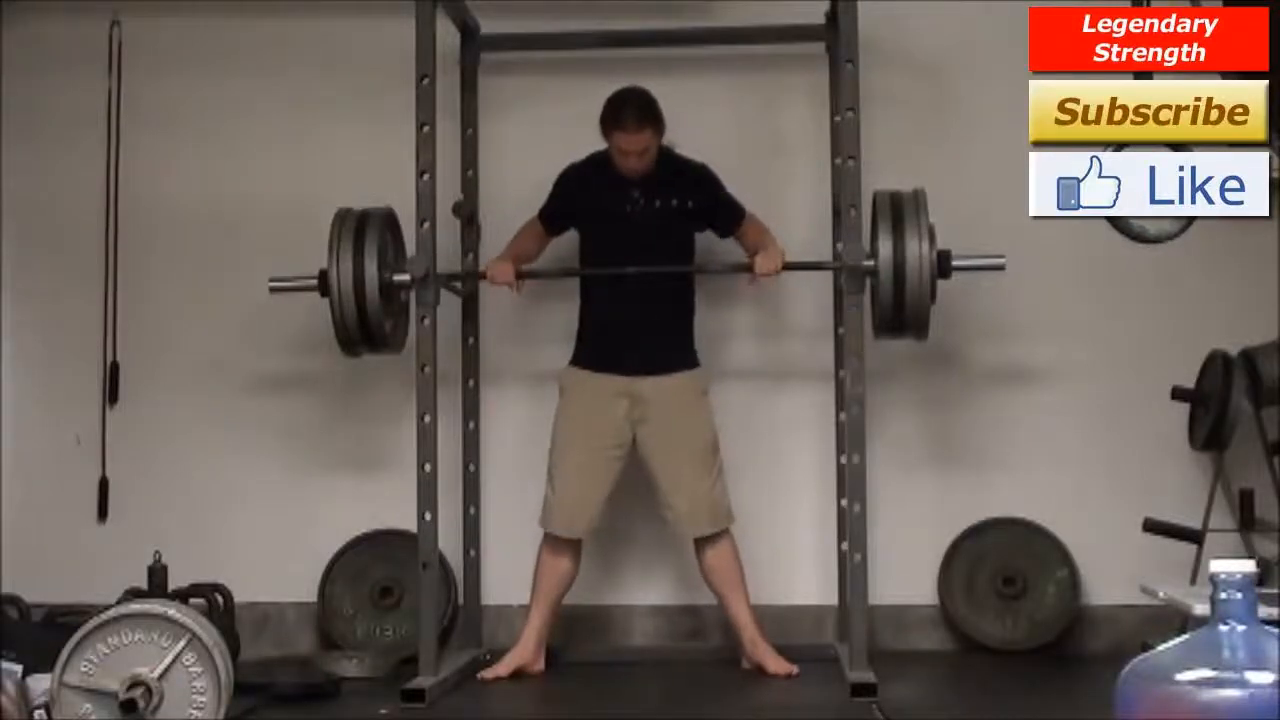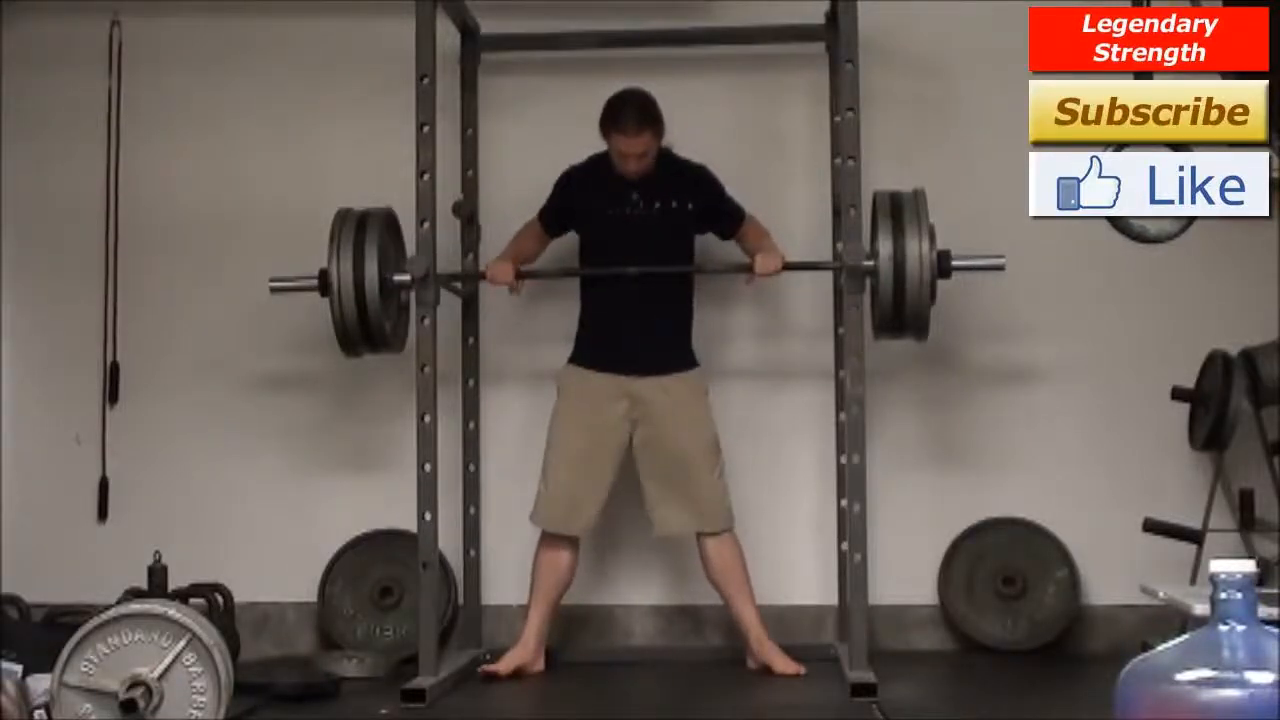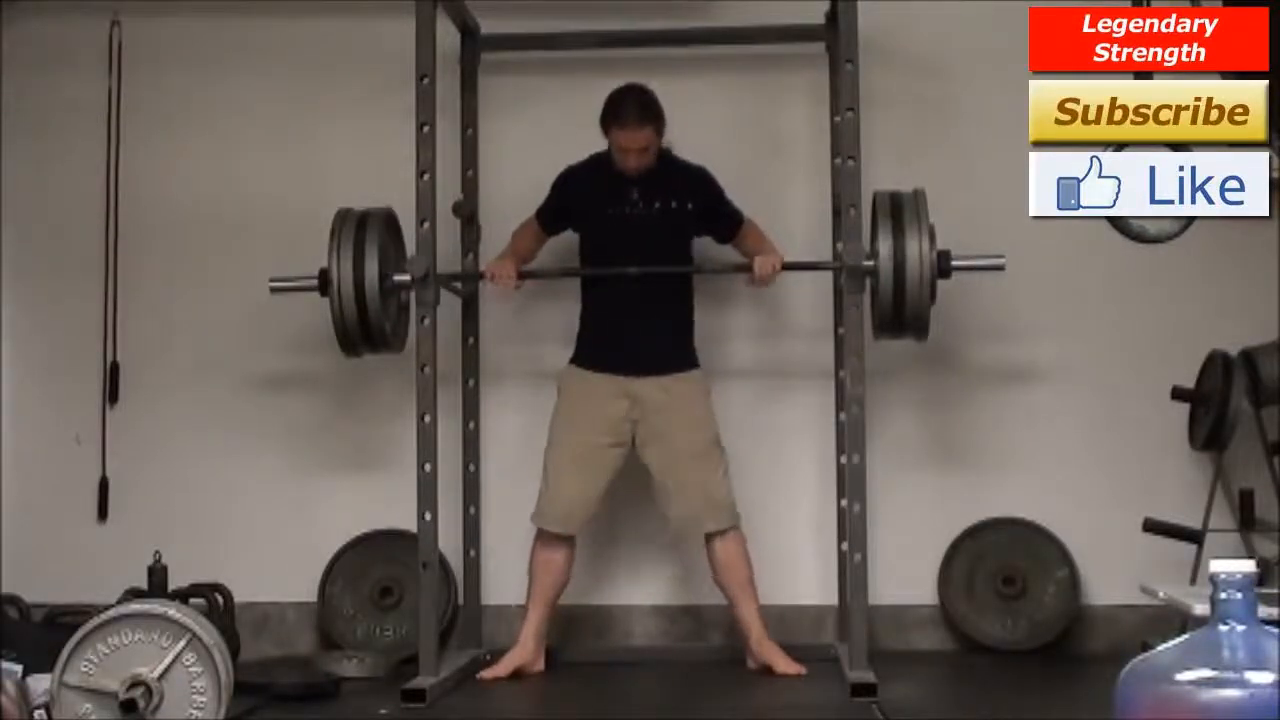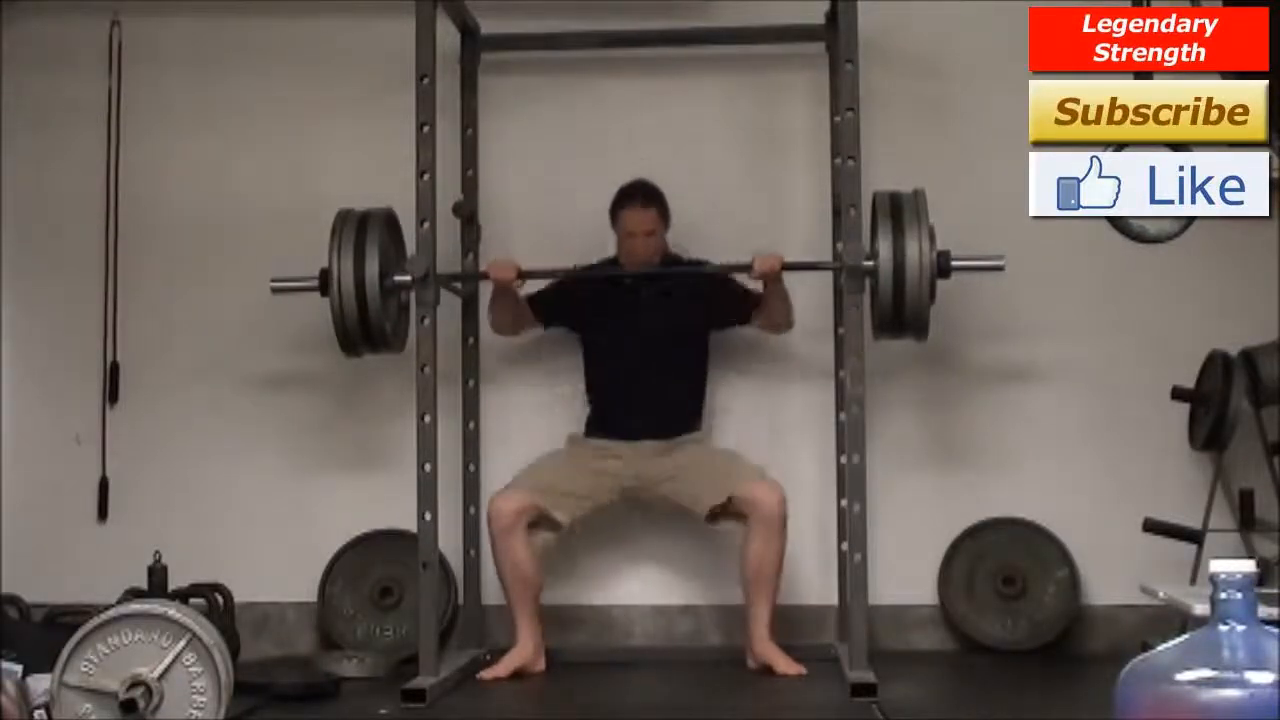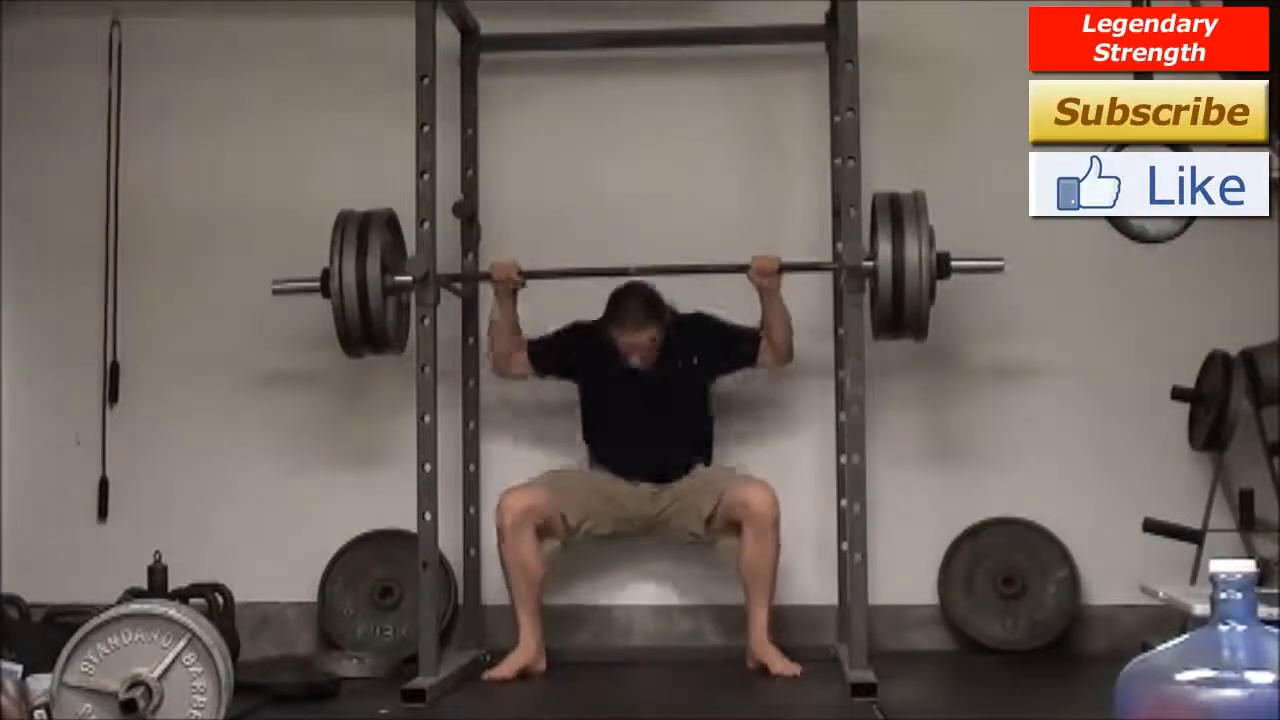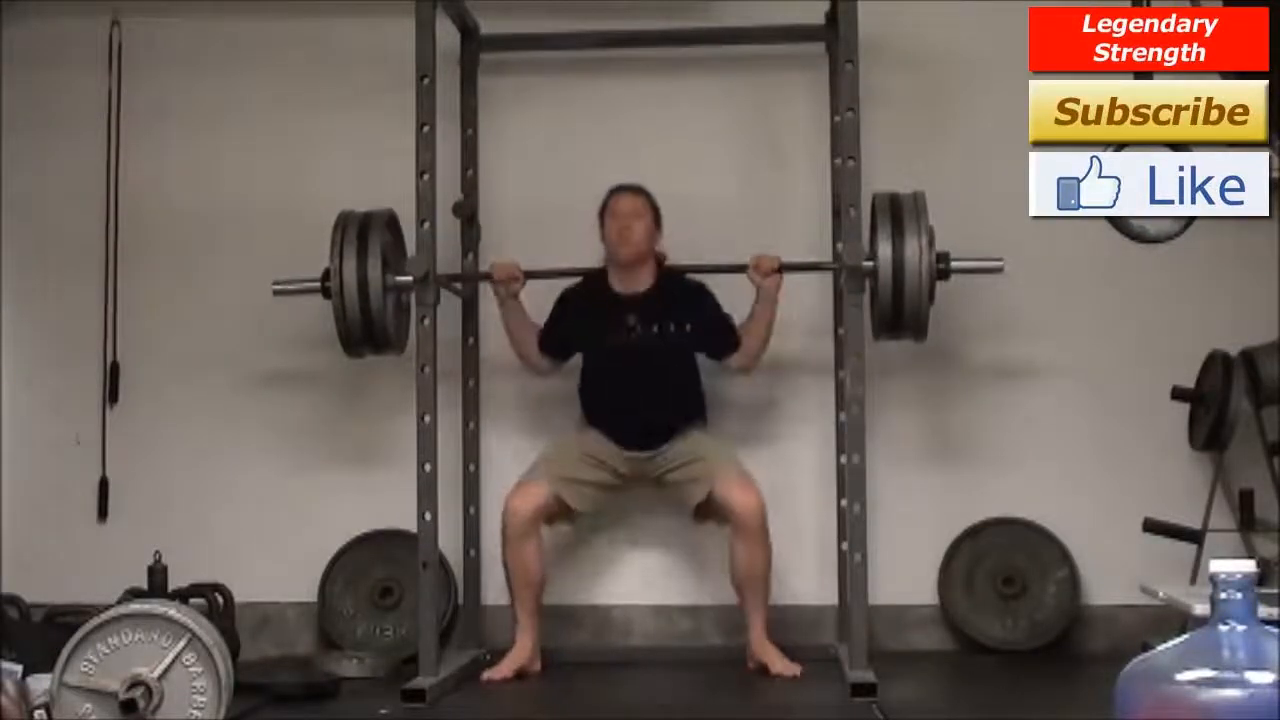
dt=0.5s
person 1, frame 1
left shoulder: (692, 180)
right shoulder: (579, 181)
left elbow: (741, 223)
right elbow: (542, 227)
left wrist: (766, 249)
right wrist: (508, 259)
left hip: (674, 375)
right hip: (593, 374)
left knee: (706, 516)
right knee: (565, 518)
left ankle: (752, 642)
right ankle: (530, 646)
person 1, frame 2
left shoulder: (691, 182)
right shoulder: (579, 183)
left elbow: (740, 225)
right elbow: (542, 229)
left wrist: (766, 251)
right wrist: (507, 260)
left hip: (672, 375)
right hip: (592, 374)
left knee: (708, 514)
right knee: (561, 516)
left ankle: (758, 642)
right ankle: (530, 645)
person 1, frame 3
left shoulder: (691, 182)
right shoulder: (579, 182)
left elbow: (739, 230)
right elbow: (538, 226)
left wrist: (765, 253)
right wrist: (508, 260)
left hip: (674, 378)
right hip: (593, 377)
left knee: (713, 513)
right knee: (558, 515)
left ankle: (757, 640)
right ankle: (529, 644)
person 1, frame 4
left shoulder: (700, 282)
right shoulder: (586, 286)
left elbow: (777, 322)
right elbow: (510, 323)
left wrist: (771, 283)
right wrist: (504, 290)
left hip: (681, 446)
right hip: (601, 447)
left knee: (768, 503)
right knee: (505, 511)
left ankle: (759, 641)
right ankle: (528, 644)
person 1, frame 5
left shoulder: (698, 334)
right shoulder: (583, 342)
left elbow: (778, 354)
right elbow: (506, 363)
left wrist: (770, 293)
right wrist: (504, 300)
left hip: (686, 482)
right hip: (608, 483)
left knee: (760, 501)
right knee: (515, 507)
left ankle: (759, 642)
right ankle: (529, 646)
person 1, frame 6
left shoulder: (689, 297)
right shoulder: (579, 301)
left elbow: (741, 358)
right elbow: (541, 361)
left wrist: (767, 293)
right wrist: (508, 300)
left hip: (681, 438)
right hip: (602, 440)
left knee: (747, 506)
right knee: (520, 509)
left ankle: (759, 641)
right ankle: (526, 644)
